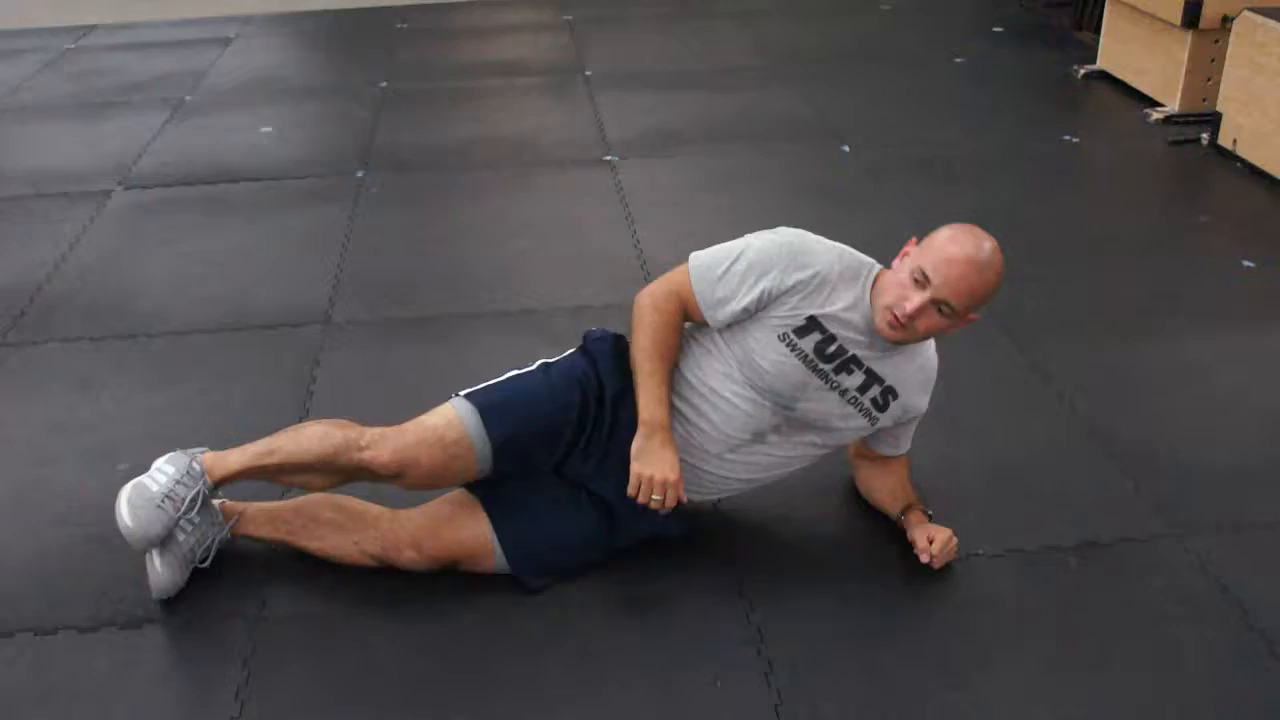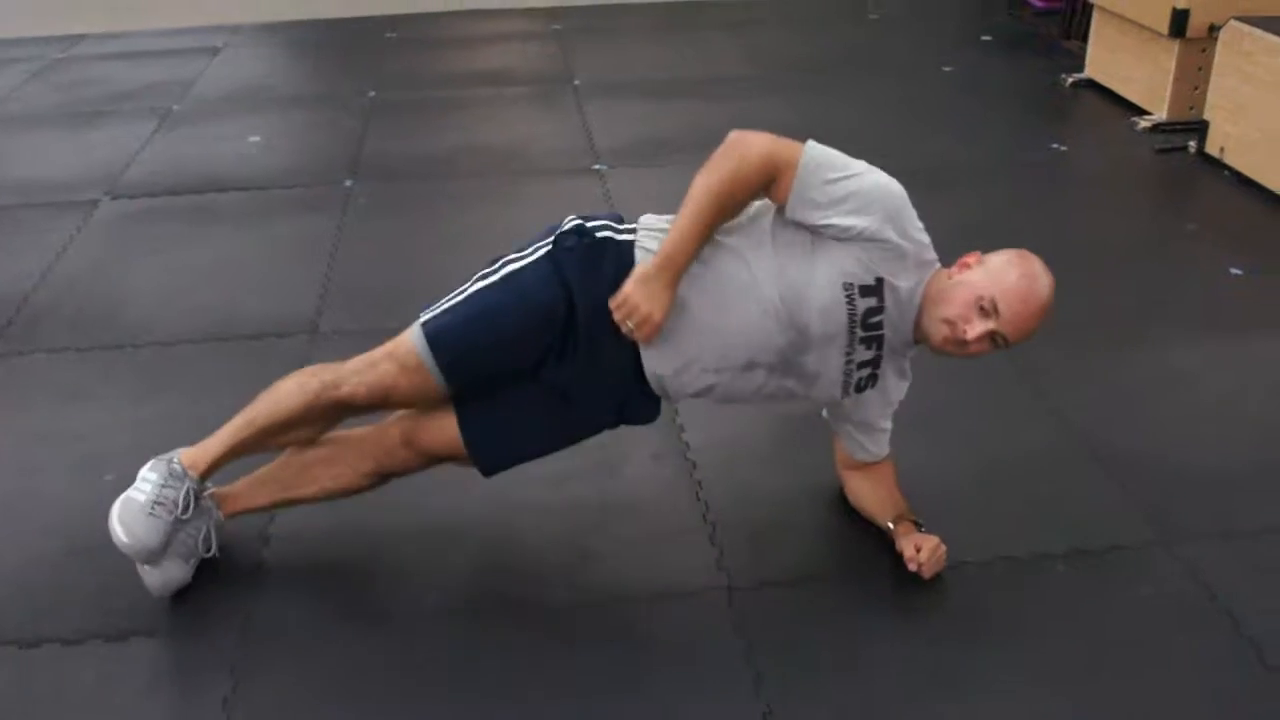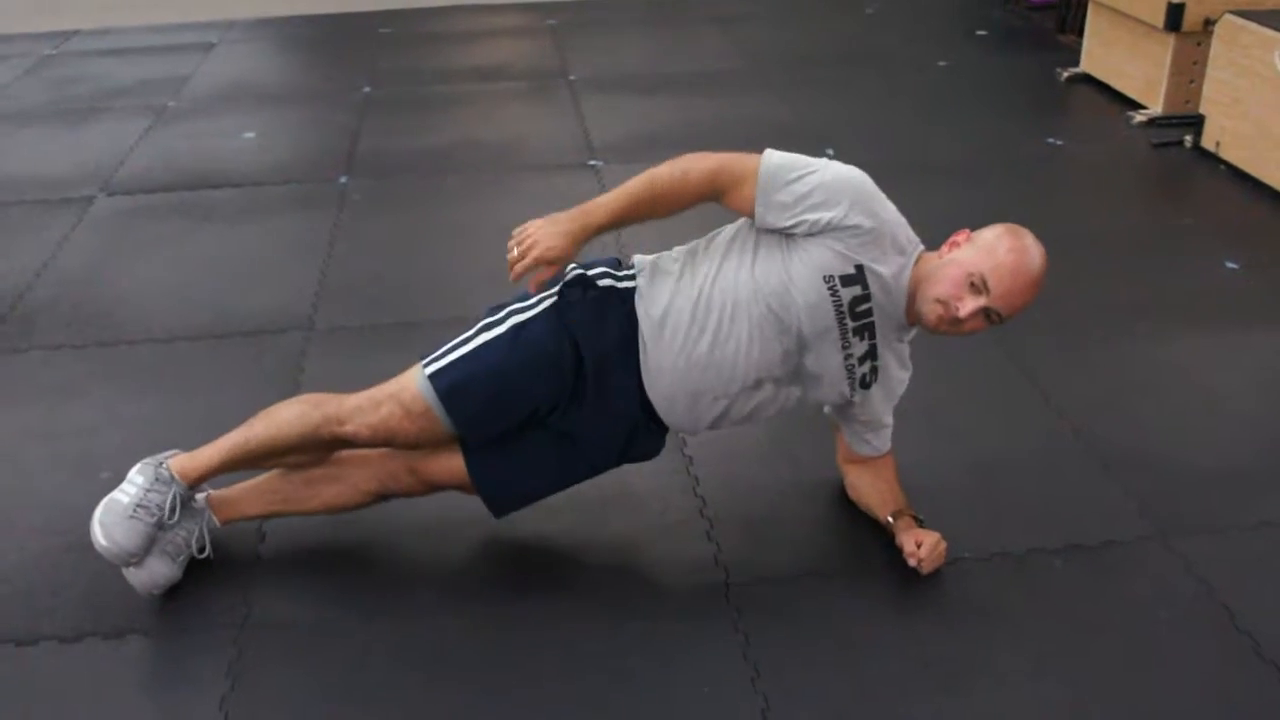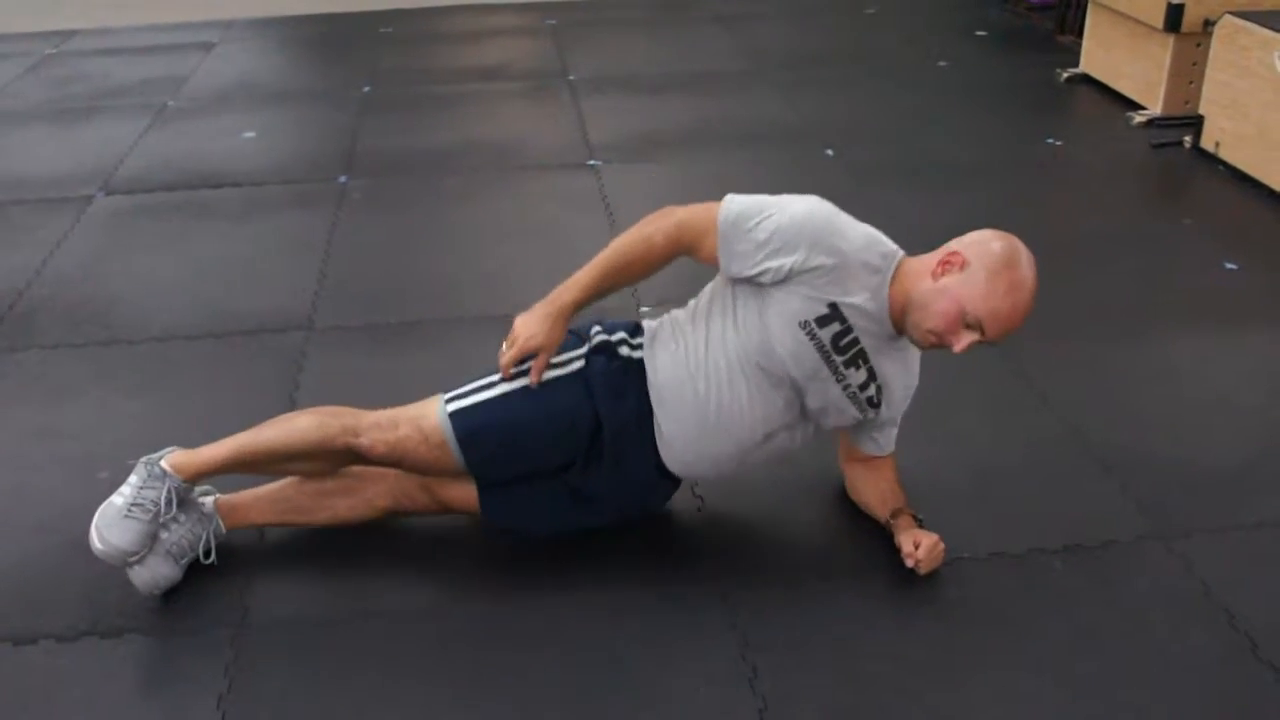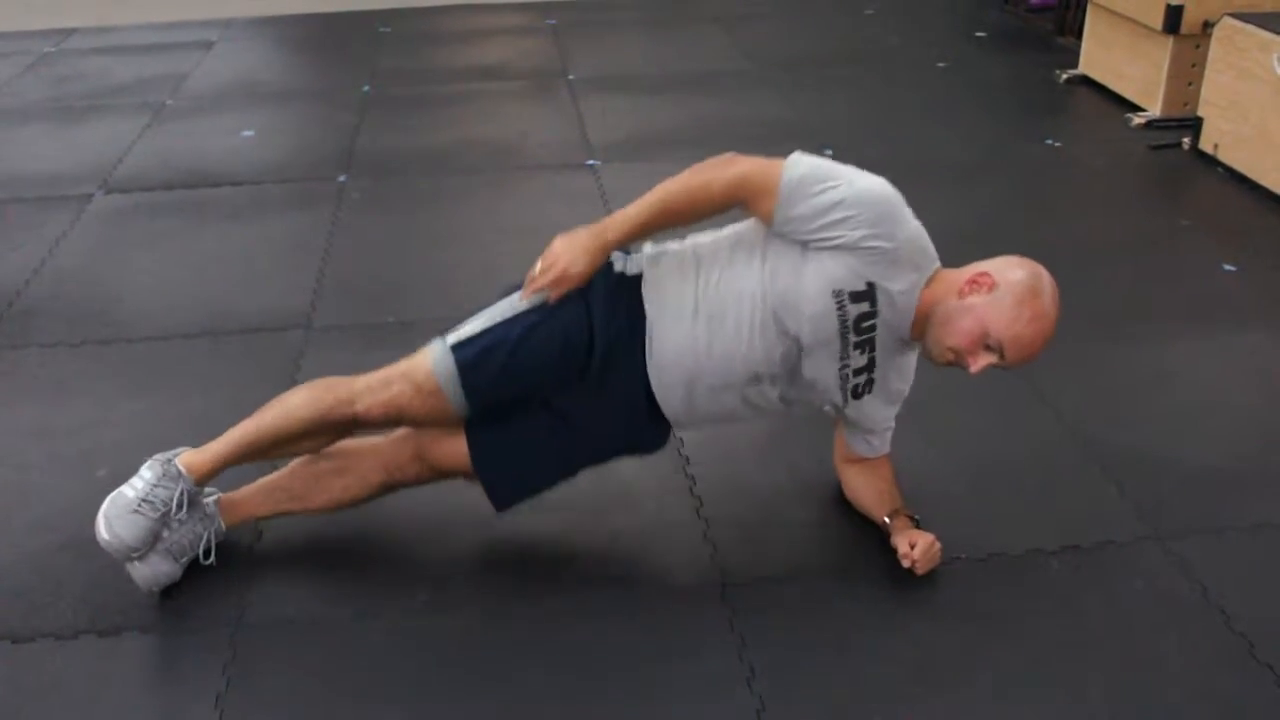
dt=0.5s
person 1, frame 1
left shoulder: (911, 383)
right shoulder: (804, 264)
left elbow: (877, 460)
right elbow: (660, 298)
left wrist: (916, 519)
right wrist: (654, 432)
left hip: (635, 504)
right hip: (612, 394)
left knee: (416, 543)
right knee: (401, 458)
left ankle: (219, 523)
right ankle: (205, 470)
person 1, frame 2
left shoulder: (884, 369)
right shoulder: (887, 223)
left elbow: (862, 465)
right elbow: (752, 151)
left wrist: (904, 528)
right wrist: (661, 265)
left hip: (615, 376)
right hip: (596, 284)
left knee: (411, 444)
right knee: (372, 383)
left ankle: (210, 513)
right ankle: (188, 467)
person 1, frame 3
left shoulder: (883, 367)
right shoulder: (857, 209)
left elbow: (861, 459)
right elbow: (710, 172)
left wrist: (905, 524)
right wrist: (577, 221)
left hip: (623, 420)
right hip: (601, 326)
left knee: (413, 474)
right knee: (371, 423)
left ankle: (203, 518)
right ankle: (179, 476)
person 1, frame 4
left shoulder: (896, 376)
right shoulder: (828, 242)
left elbow: (865, 461)
right elbow: (678, 226)
left wrist: (906, 526)
right wrist: (555, 307)
left hip: (639, 474)
right hip: (619, 387)
left knee: (419, 492)
right knee: (387, 439)
left ankle: (209, 520)
right ankle: (180, 471)
person 1, frame 5
left shoulder: (890, 369)
right shoulder: (879, 222)
left elbow: (860, 457)
right elbow: (734, 176)
left wrist: (901, 524)
right wrist: (602, 233)
left hip: (630, 407)
right hip: (607, 314)
left knee: (426, 457)
right knee: (386, 401)
left ankle: (215, 519)
right ankle: (189, 473)
